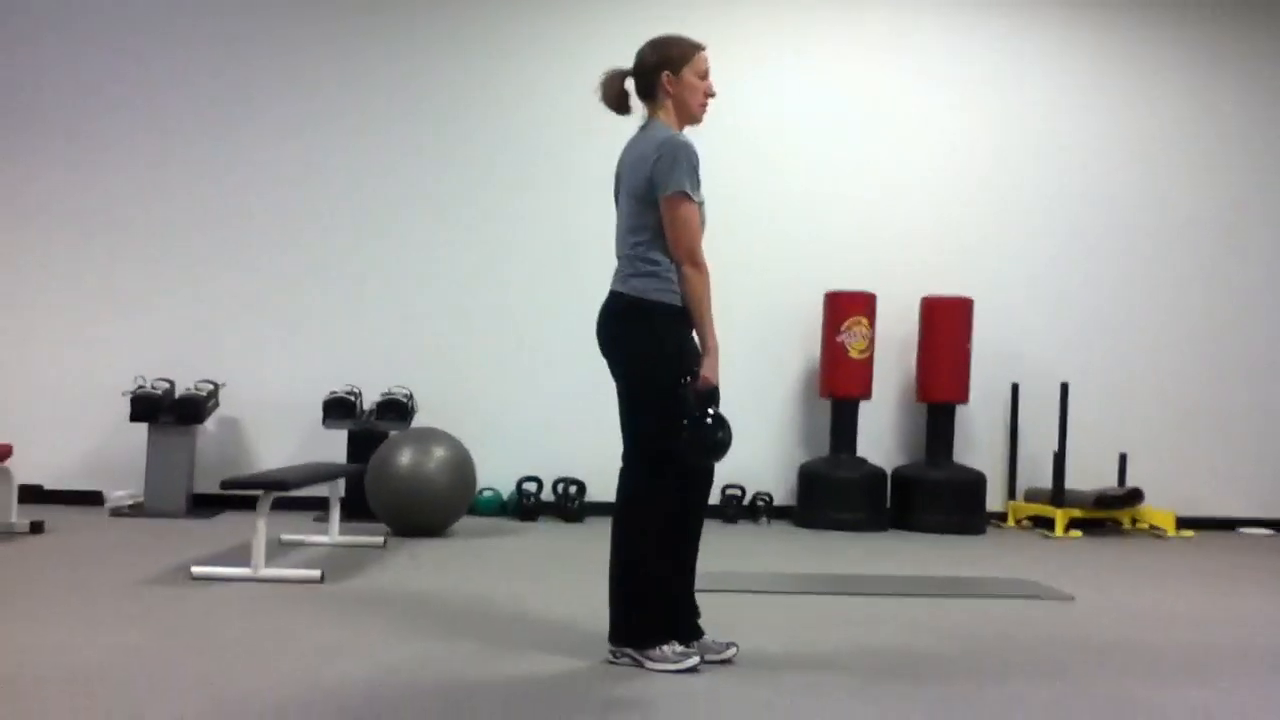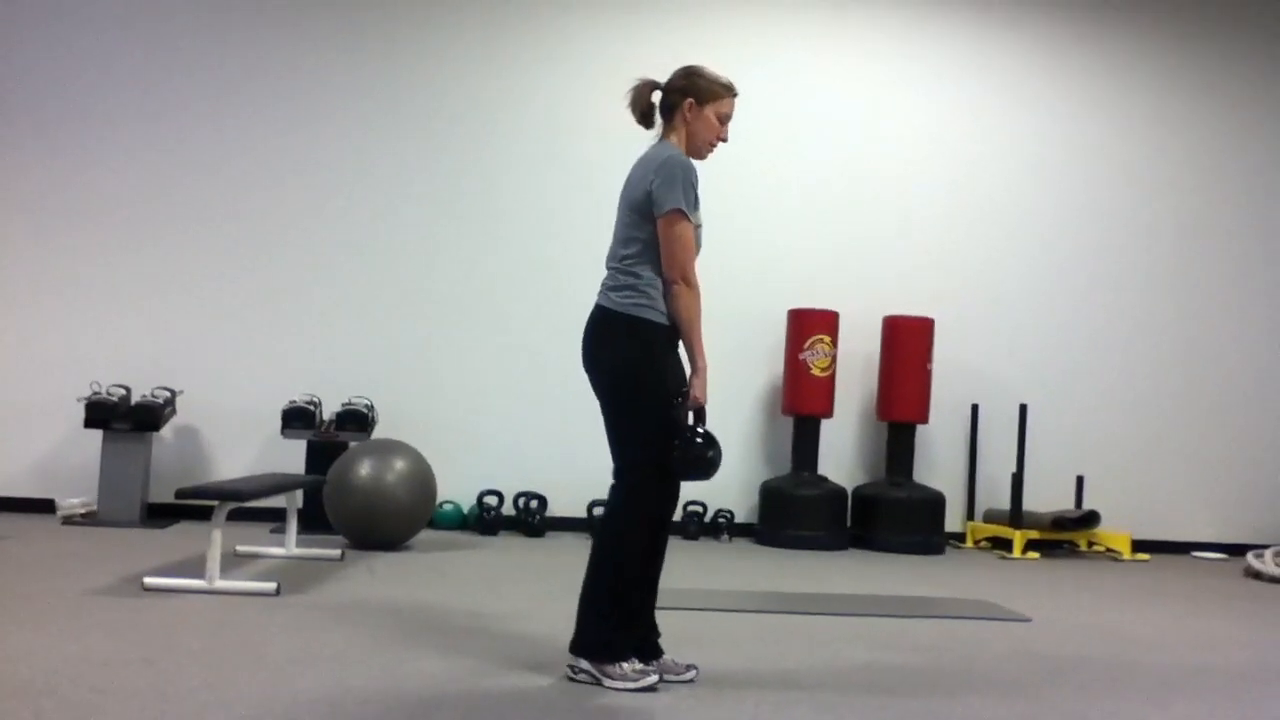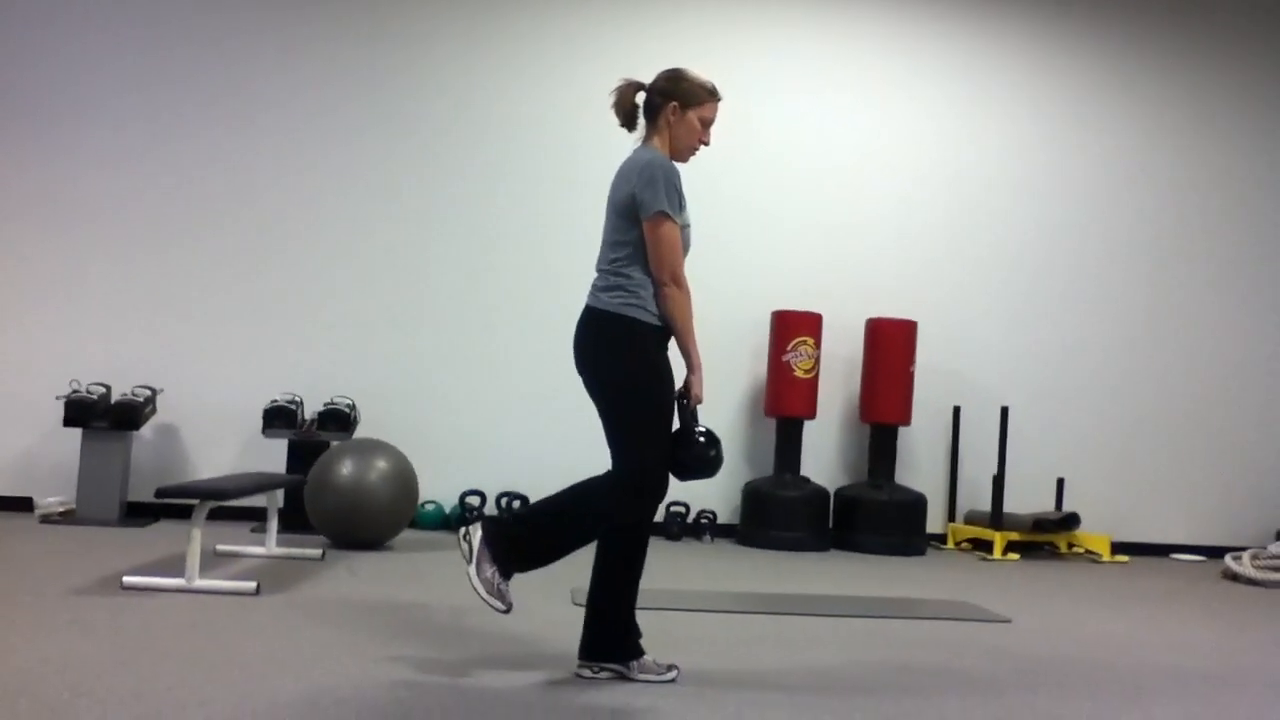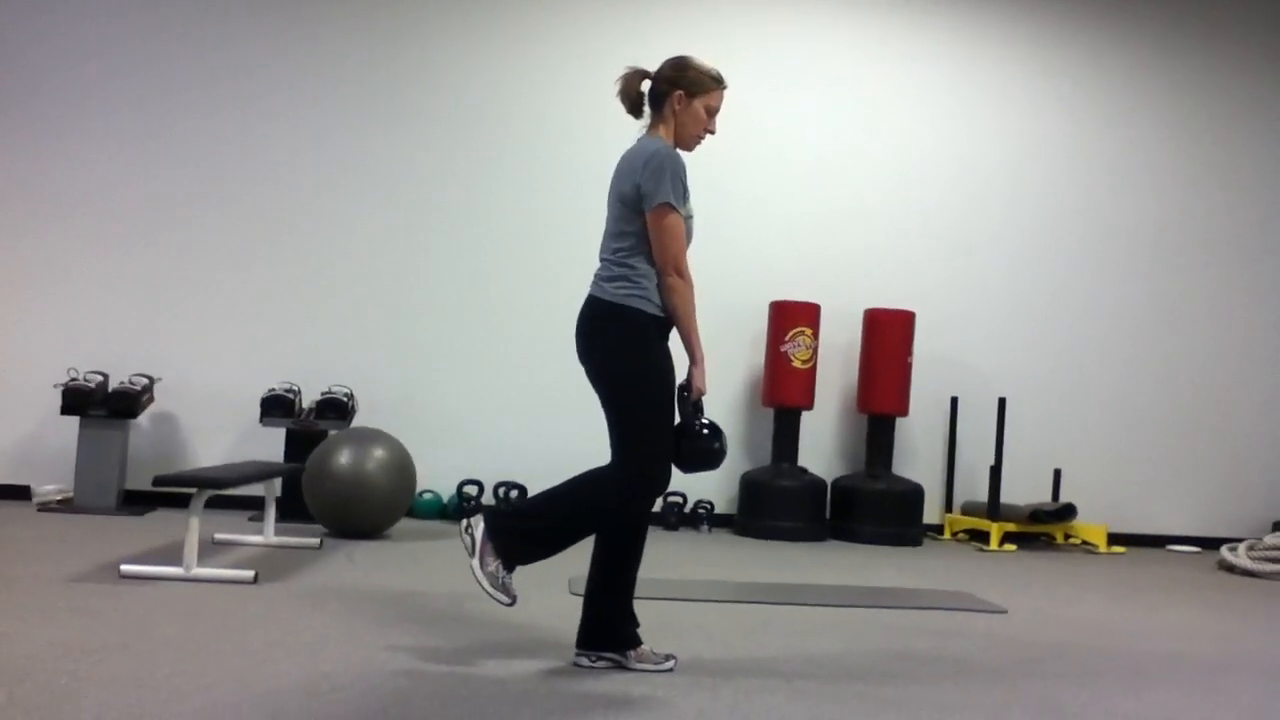
dt=1s
person 1, frame 1
left shoulder: (640, 146)
right shoulder: (673, 149)
right elbow: (688, 261)
left wrist: (691, 344)
right wrist: (709, 349)
left hip: (634, 320)
right hip: (652, 326)
left knee: (683, 473)
right knee: (653, 475)
left ankle: (676, 625)
right ankle: (637, 634)
person 1, frame 2
left shoulder: (654, 164)
right shoulder: (675, 168)
right elbow: (680, 280)
left wrist: (681, 365)
right wrist: (698, 368)
left hip: (625, 339)
right hip: (635, 343)
left knee: (652, 489)
right knee: (641, 489)
left ankle: (633, 644)
right ankle: (596, 648)
person 1, frame 3
left shoulder: (640, 168)
right shoulder: (657, 170)
right elbow: (669, 281)
left wrist: (678, 362)
right wrist: (694, 367)
left hip: (616, 337)
right hip: (626, 341)
left knee: (638, 483)
right knee: (640, 481)
left ankle: (610, 650)
right ankle: (498, 542)
person 1, frame 4
left shoulder: (642, 156)
right shoulder: (663, 160)
right elbow: (673, 273)
left wrist: (681, 354)
right wrist: (697, 359)
left hip: (618, 327)
right hip: (629, 332)
left knee: (638, 474)
right knee: (642, 473)
left ankle: (608, 639)
right ankle: (500, 532)
